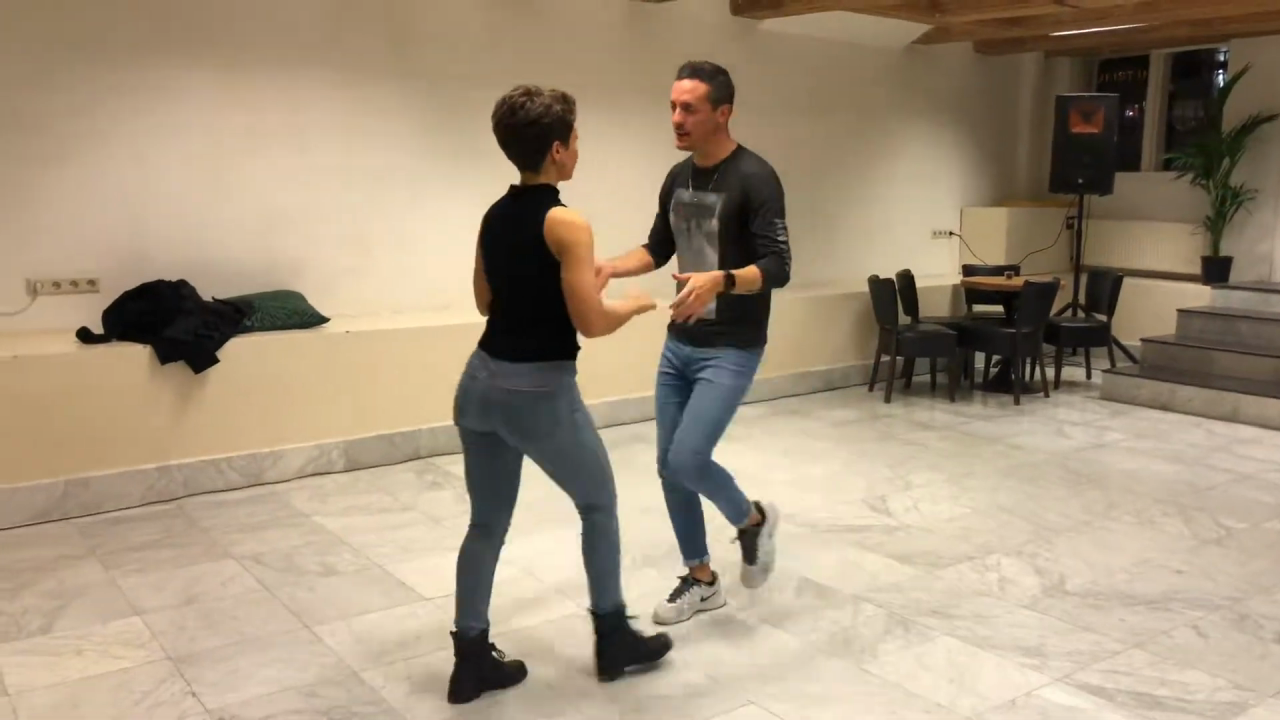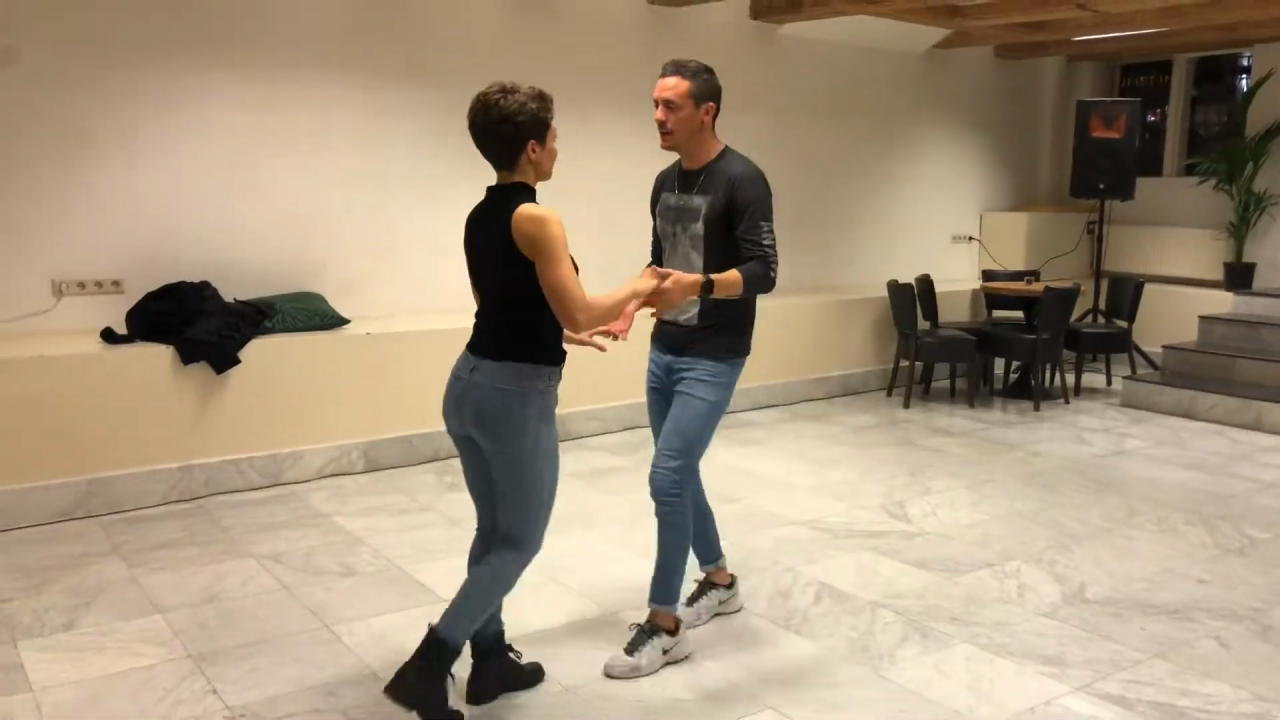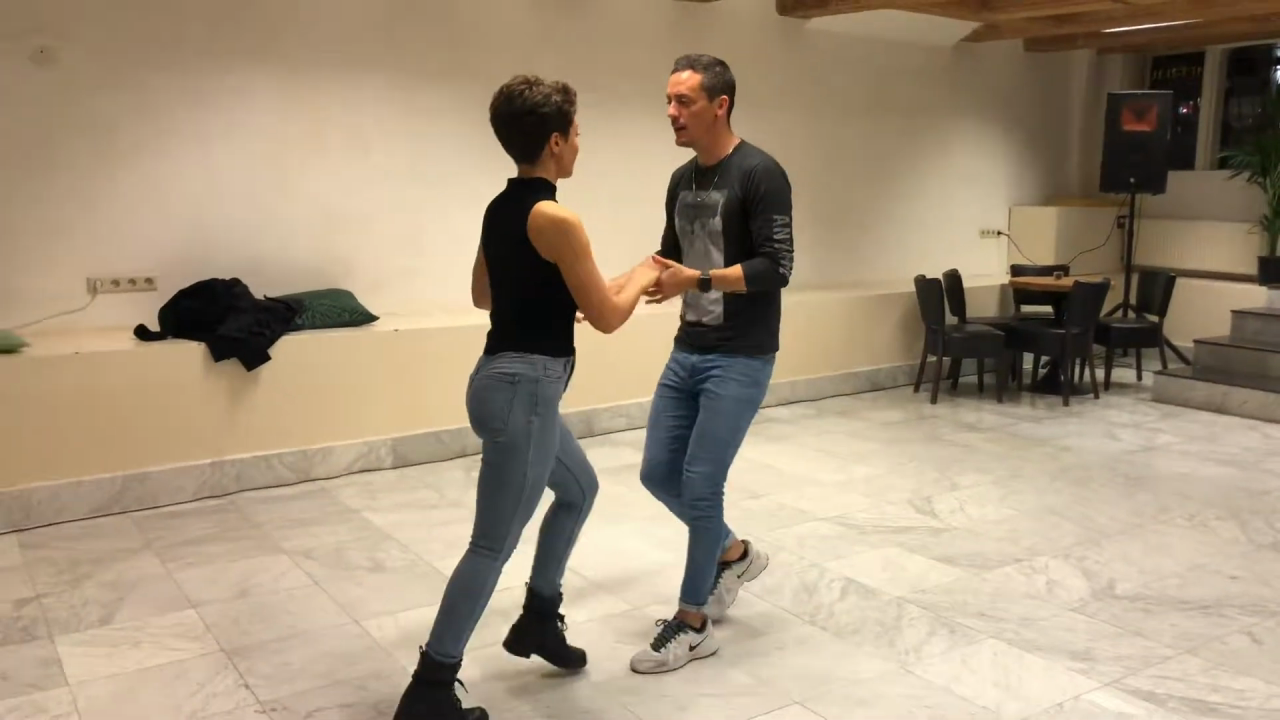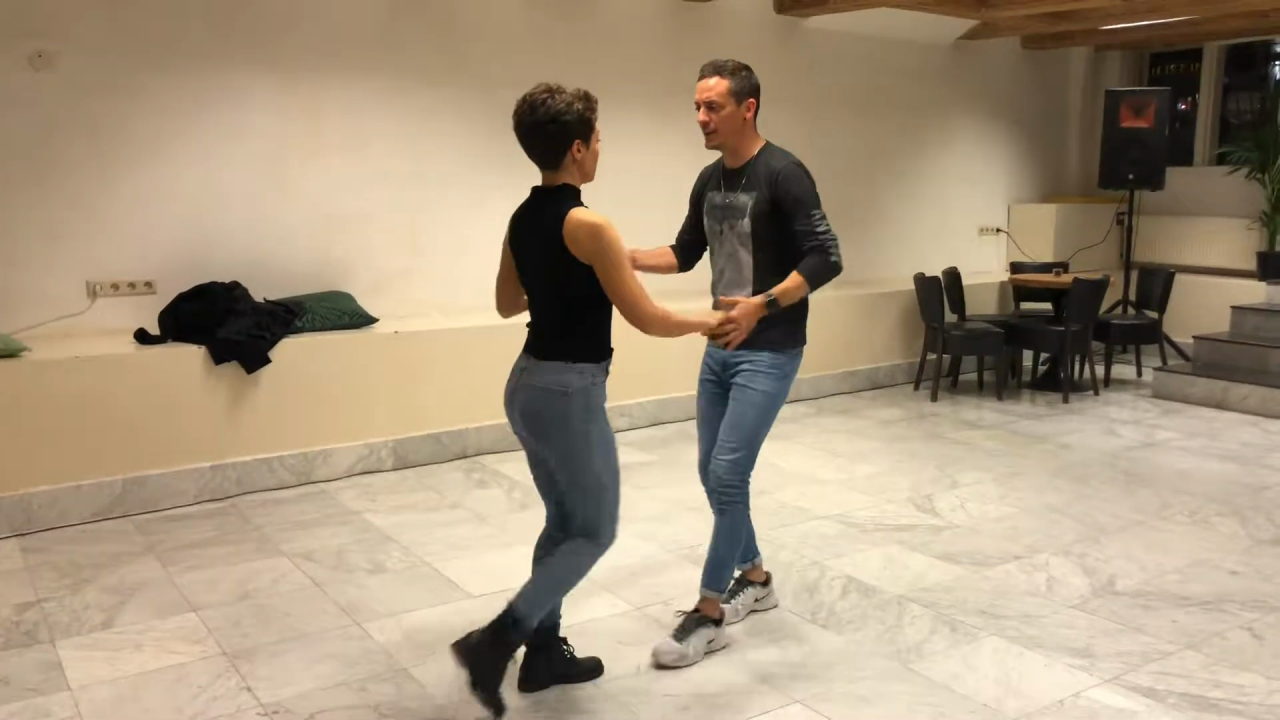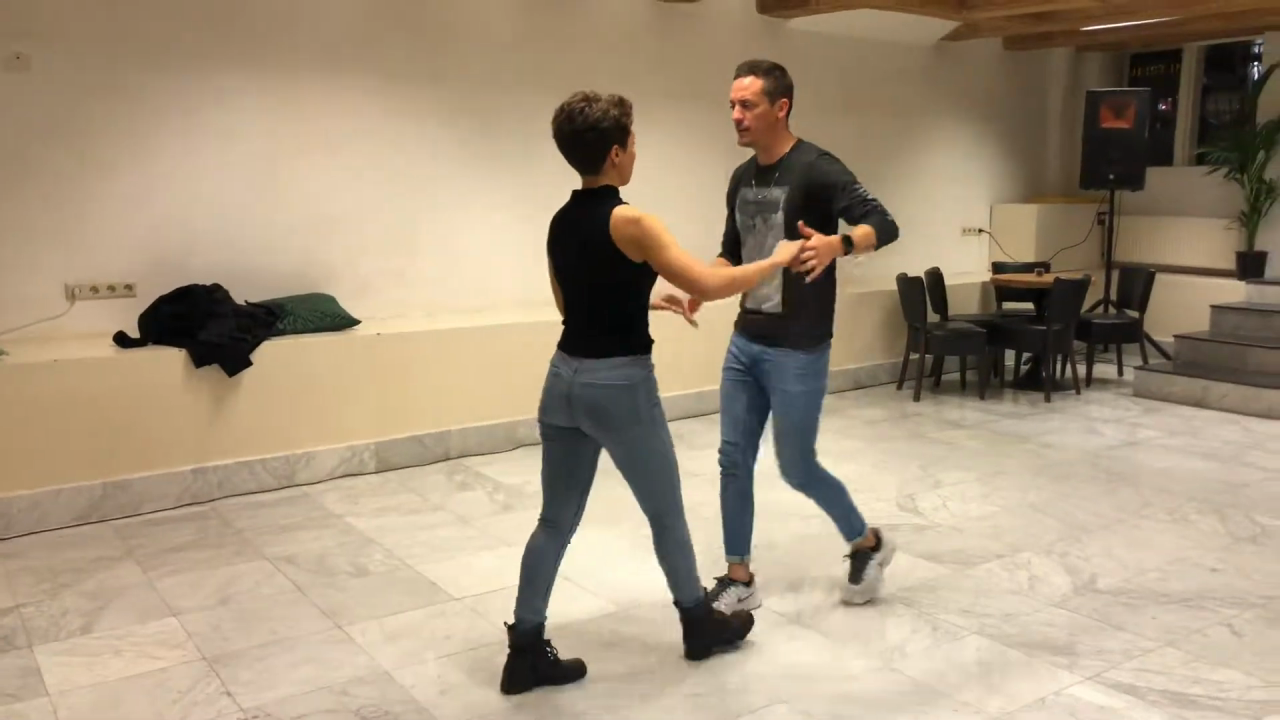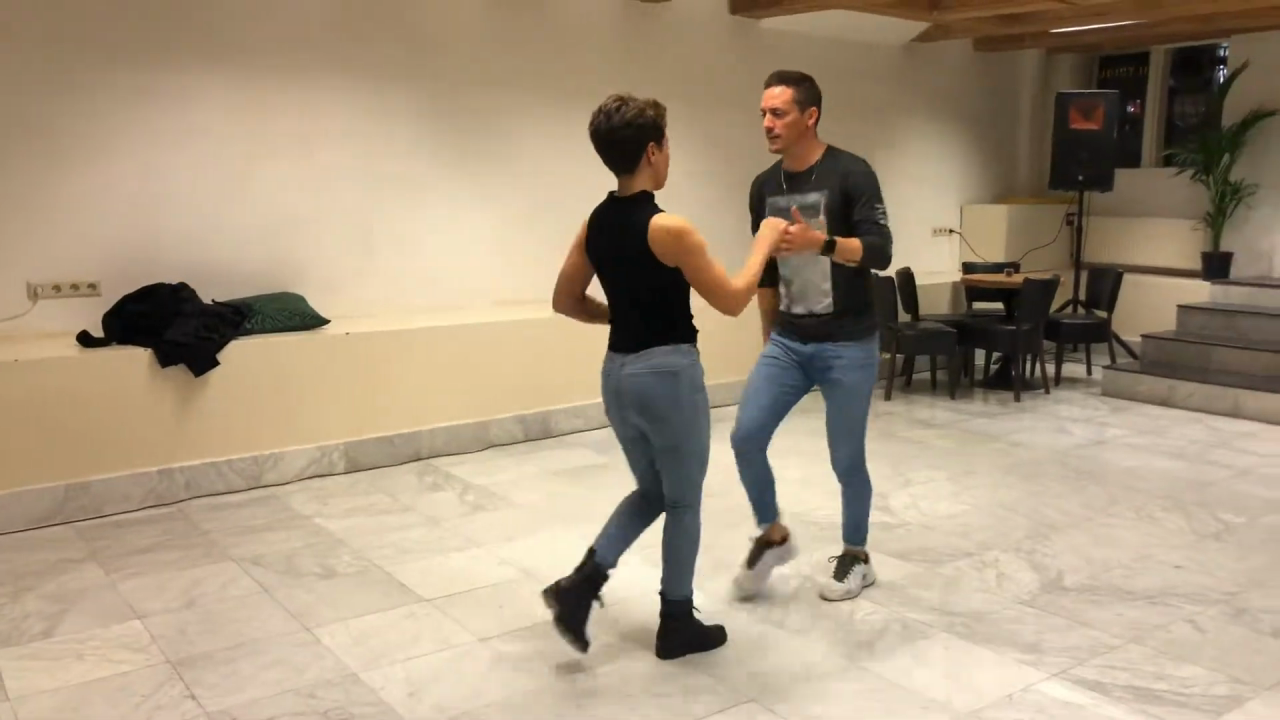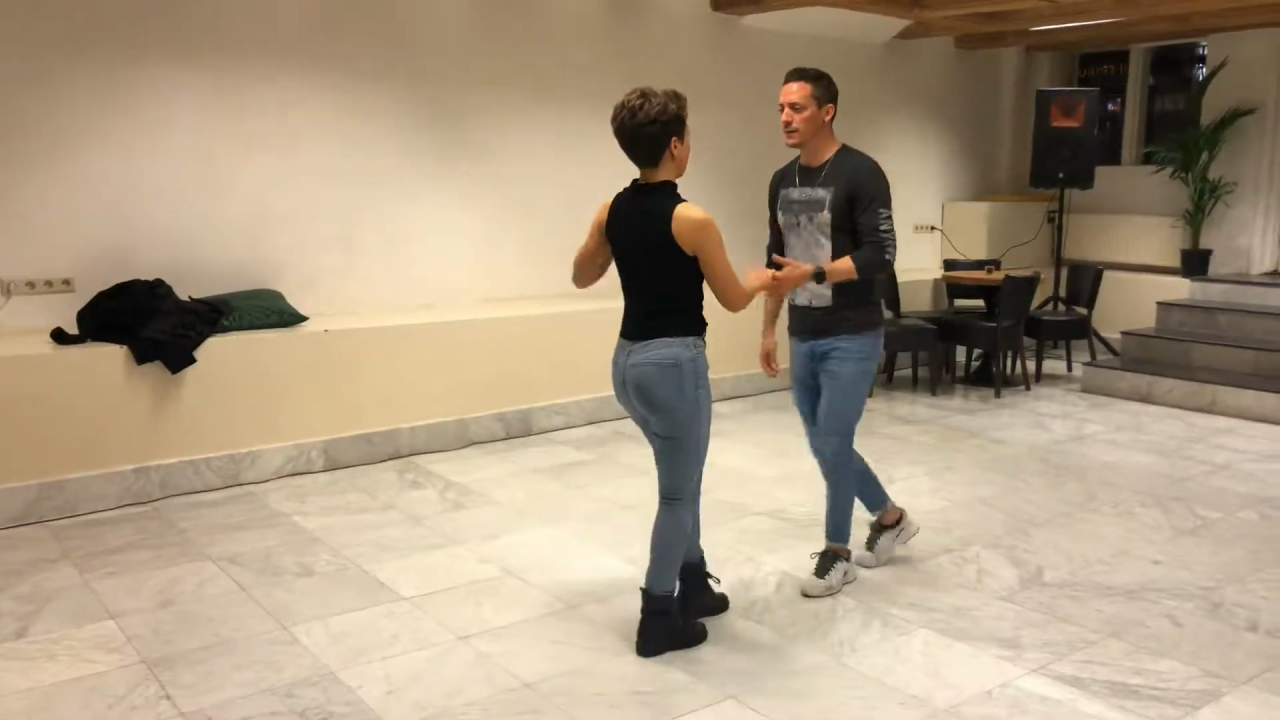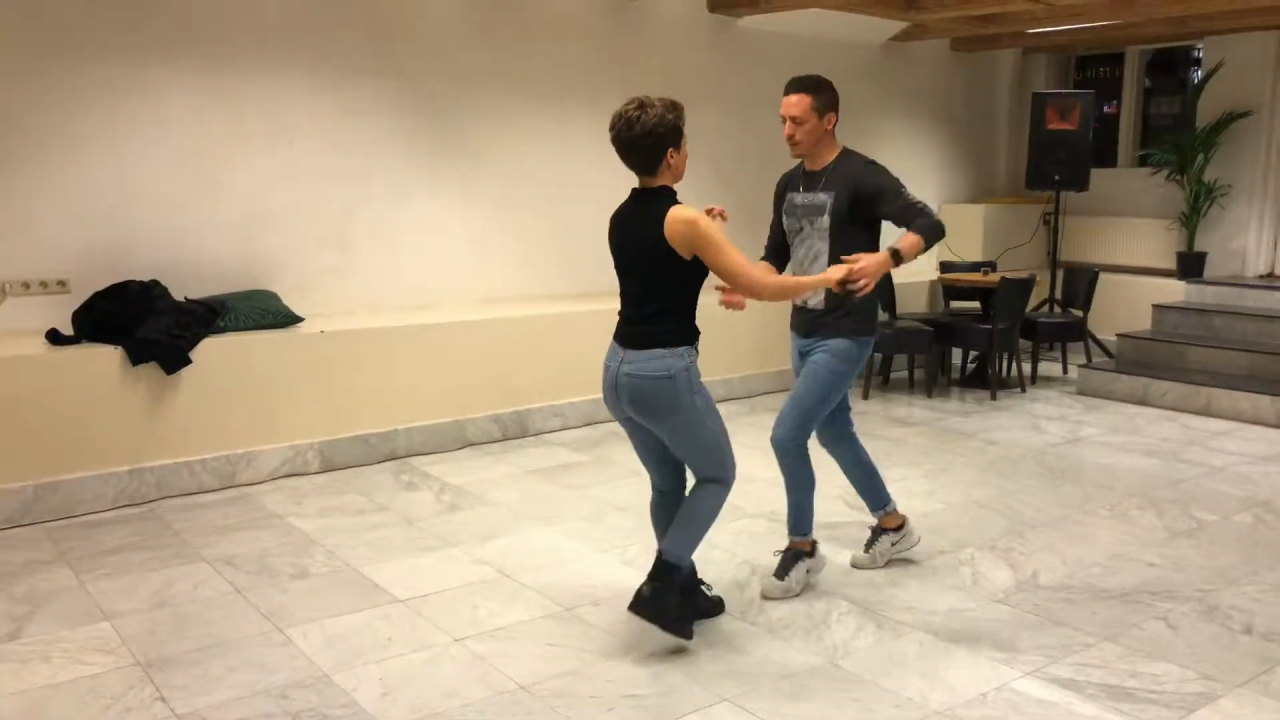
dt=0.3s
person 1, frame 1
left shoulder: (493, 219)
right shoulder: (566, 224)
right elbow: (590, 322)
right wrist: (635, 303)
left hip: (483, 381)
right hip: (539, 390)
left knee: (486, 524)
right knee: (597, 504)
left ankle: (472, 658)
right ankle: (613, 639)
person 1, frame 2
left shoulder: (479, 218)
right shoulder: (535, 219)
right elbow: (579, 314)
left wrist: (563, 333)
right wrist: (636, 288)
left hip: (468, 384)
right hip: (517, 394)
left knee: (494, 529)
right knee: (517, 539)
left ankle: (491, 661)
person 1, frame 3
left shoulder: (500, 209)
right shoulder: (555, 218)
right elbow: (607, 318)
right wrist: (640, 277)
left hip: (504, 378)
right hip: (523, 389)
left knee: (579, 490)
right knee: (494, 542)
left ankle: (540, 619)
person 1, frame 4
left shoulder: (523, 217)
right shoulder: (585, 225)
right elbow: (644, 317)
right wrist: (702, 322)
left hip: (529, 381)
right hip: (569, 391)
left knee: (569, 522)
right knee: (590, 533)
left ankle: (542, 648)
right ankle: (493, 639)
person 1, frame 5
left shoulder: (561, 222)
right shoulder: (628, 221)
right elbow: (708, 284)
left wrist: (650, 298)
right wrist: (778, 259)
left hip: (564, 379)
right hip: (619, 385)
left knee: (556, 518)
right knee: (664, 508)
left ankle: (526, 652)
right ankle: (699, 623)
person 1, frame 6
left shoulder: (596, 223)
right shoulder: (668, 229)
left elbow: (565, 301)
right elbow: (732, 302)
right wrist: (765, 243)
left hip: (618, 373)
right hip: (668, 374)
left knee: (653, 491)
right knee: (683, 500)
left ankle: (581, 583)
right ankle: (676, 623)
person 1, frame 7
left shoulder: (614, 210)
right shoulder: (692, 219)
left elbow: (582, 276)
right elbow: (734, 299)
right wrist: (763, 278)
left hip: (628, 360)
right hip: (672, 363)
left knee: (679, 477)
right knee: (678, 493)
left ankle: (691, 587)
right ankle: (659, 621)
person 1, frame 8
left shoulder: (621, 219)
right shoulder: (681, 221)
right elbow: (760, 288)
right wrist: (829, 277)
left hip: (619, 369)
right hip: (664, 374)
left knee: (667, 484)
right knee: (718, 475)
left ankle: (684, 591)
right ankle: (662, 586)
person 2, frame 1
left shoulder: (754, 178)
right shoulder: (677, 179)
left elbow: (777, 268)
right elbow: (657, 250)
left wrist: (719, 282)
right wrist: (604, 268)
left hip: (731, 350)
right hip: (678, 346)
left knee: (691, 463)
right knee: (669, 465)
left ankle: (752, 520)
right ankle: (701, 578)
person 2, frame 2
left shoulder: (743, 181)
right shoulder: (664, 183)
left elbow: (763, 274)
left wrist: (699, 286)
right wrist: (633, 304)
left hip: (713, 360)
right hip: (664, 353)
left knee: (667, 479)
right knee: (679, 477)
left ankle: (665, 625)
right ankle: (720, 581)
person 2, frame 3
left shoulder: (760, 174)
right shoulder: (681, 181)
left elbow: (777, 269)
left wrist: (697, 280)
left hip: (741, 359)
right hip: (687, 351)
left knee: (701, 485)
right knee: (657, 474)
left ankle: (692, 621)
right ankle: (732, 552)
person 2, frame 4
left shoulder: (784, 174)
right shoulder: (708, 180)
left elbow: (825, 259)
right elbow: (684, 254)
left wrist: (763, 305)
right wrist: (626, 257)
left hip: (770, 350)
right hip: (721, 349)
left knee: (726, 472)
right knee: (714, 472)
left ankle: (707, 609)
right ankle: (753, 579)
person 2, frame 5
left shoulder: (817, 169)
right shoulder: (741, 179)
left elbow: (884, 225)
left wrist: (838, 243)
left hip: (798, 348)
right hip: (745, 341)
left knee: (795, 467)
right knee: (733, 460)
left ankle: (867, 544)
right ankle: (738, 576)
person 2, frame 6
left shoulder: (851, 174)
right shoulder: (763, 187)
left elbow: (880, 253)
left wrist: (820, 242)
right wrist: (767, 338)
left hip: (850, 344)
right hip: (787, 342)
left knee: (846, 457)
right knee: (745, 436)
left ankle: (855, 557)
right ankle: (771, 536)
person 2, frame 7
left shoulder: (861, 173)
right shoulder: (781, 181)
left elbow: (881, 255)
left wrist: (814, 274)
right wrist: (769, 330)
left hip: (853, 337)
right hip: (804, 339)
left knee: (834, 450)
right knee: (825, 450)
left ankle: (837, 551)
right ankle: (890, 516)
person 2, frame 8
left shoulder: (860, 176)
right shoulder: (788, 184)
left elbow: (929, 227)
right elbow: (775, 256)
left wrist: (888, 258)
right wrist: (744, 287)
left hip: (843, 337)
right hip: (803, 334)
left knee: (786, 435)
right knee: (834, 435)
left ankle: (802, 548)
right ankle: (894, 525)
